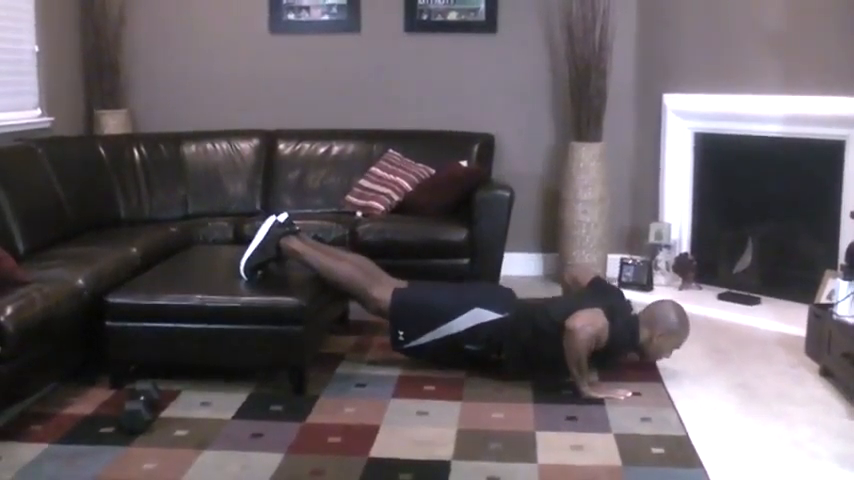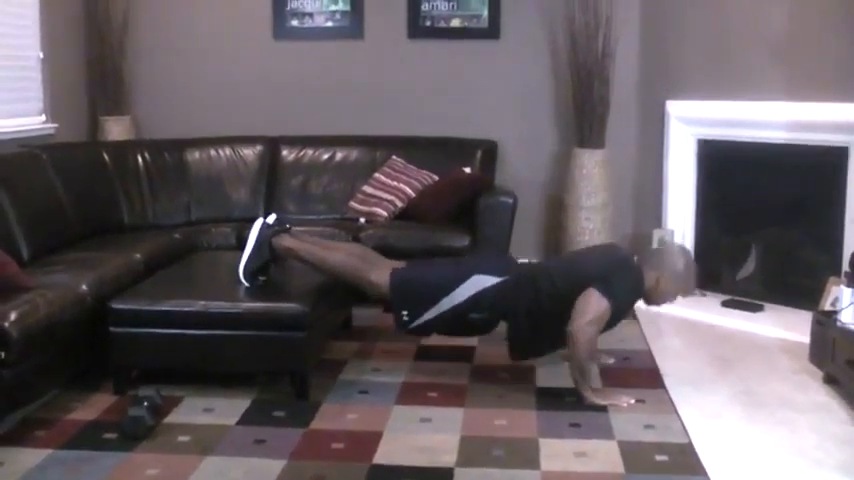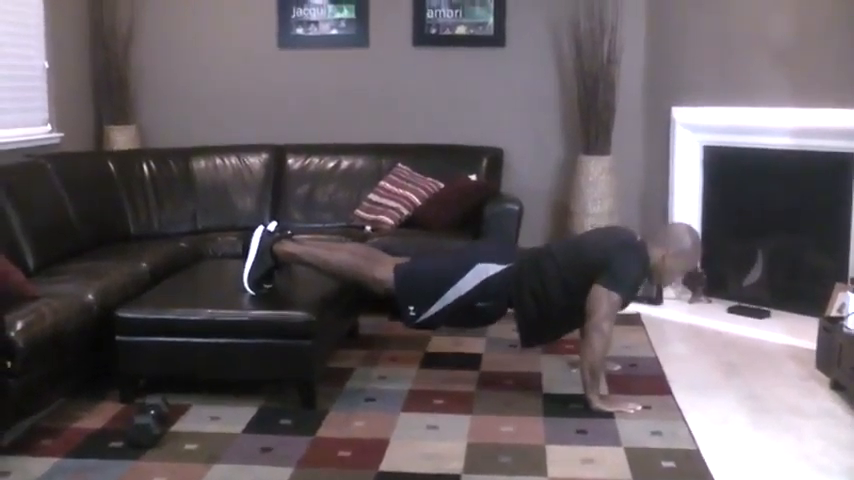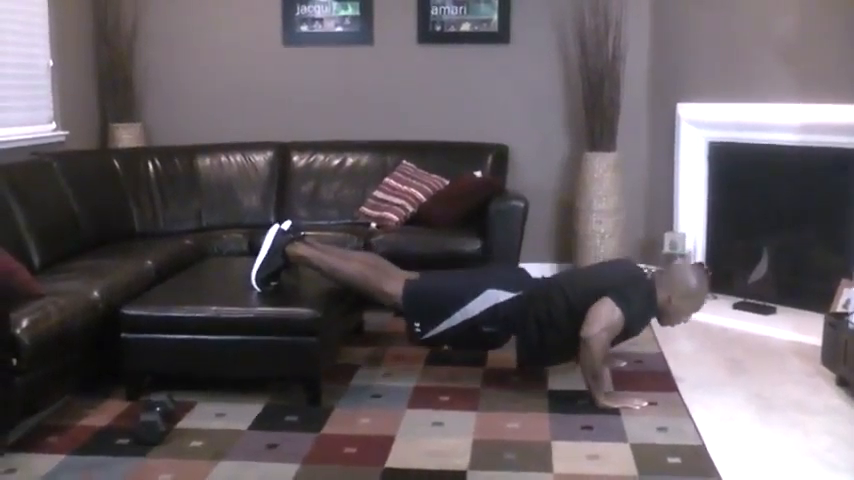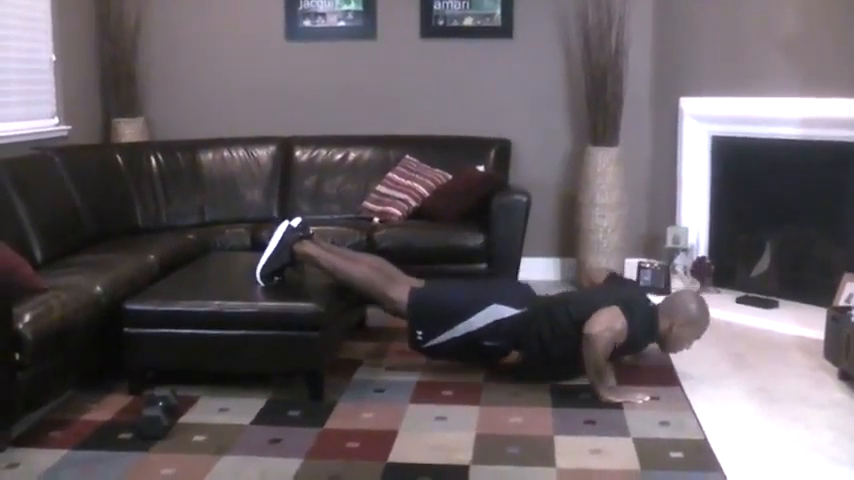
dt=0.3s
person 1, frame 1
left shoulder: (615, 303)
right shoulder: (621, 329)
left elbow: (578, 273)
right elbow: (578, 328)
right wrist: (586, 384)
left hip: (494, 307)
right hip: (488, 327)
left knee: (387, 289)
right knee: (381, 298)
left ankle: (289, 236)
right ankle: (285, 242)
person 1, frame 2
left shoulder: (619, 260)
right shoulder: (621, 278)
right elbow: (579, 329)
left wrist: (585, 348)
right wrist: (588, 390)
left hip: (494, 279)
right hip: (488, 292)
left knee: (385, 271)
right knee: (379, 281)
left ankle: (280, 234)
right ankle: (275, 241)
person 1, frame 3
left shoulder: (625, 244)
right shoulder: (629, 262)
right elbow: (598, 328)
left wrist: (590, 355)
right wrist: (596, 396)
left hip: (500, 266)
right hip: (493, 280)
left knee: (386, 265)
right knee: (382, 276)
left ankle: (282, 240)
right ankle: (278, 247)
person 1, frame 4
left shoulder: (634, 277)
right shoulder: (639, 299)
right elbow: (593, 333)
left wrist: (596, 355)
right wrist: (602, 394)
left hip: (511, 291)
right hip: (503, 307)
left knee: (399, 281)
right knee: (393, 291)
left ankle: (295, 241)
right ankle: (290, 249)
person 1, frame 5
left shoulder: (634, 296)
right shoulder: (641, 322)
left elbow: (596, 276)
right elbow: (596, 331)
right wrist: (605, 388)
left hip: (513, 304)
right hip: (505, 322)
left knee: (404, 287)
right knee: (398, 297)
left ankle: (303, 240)
right ankle: (299, 248)
